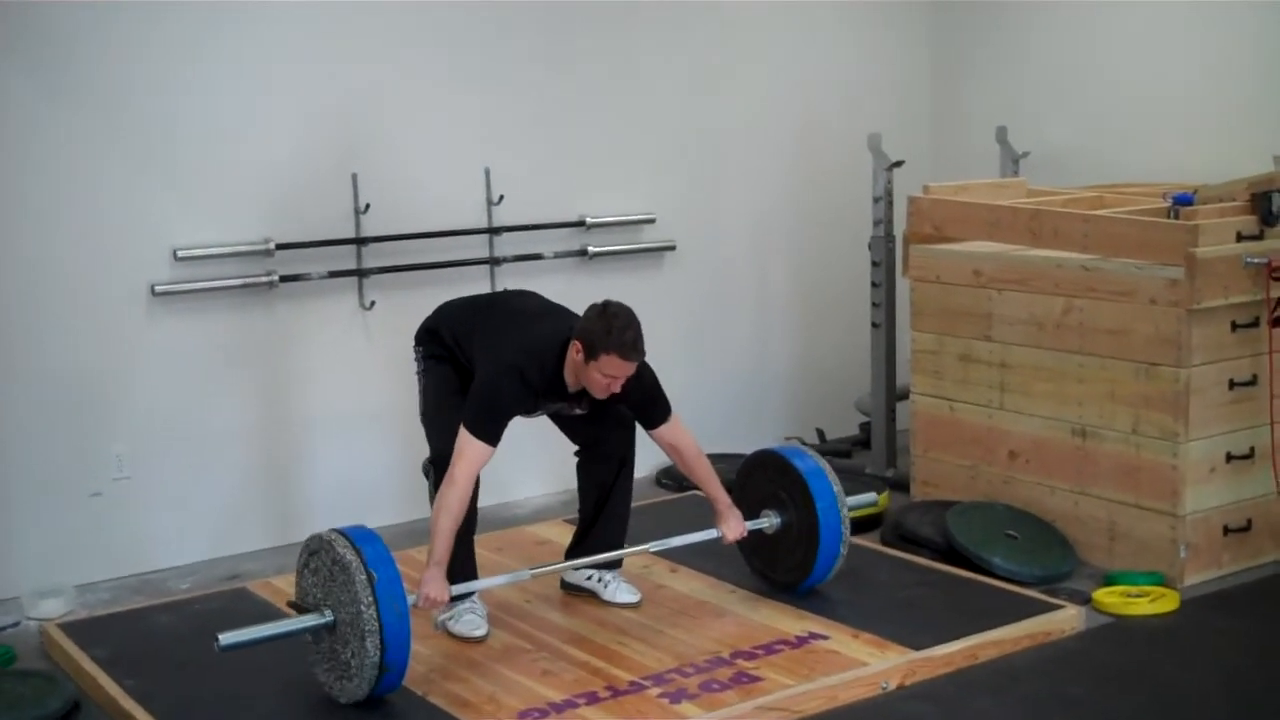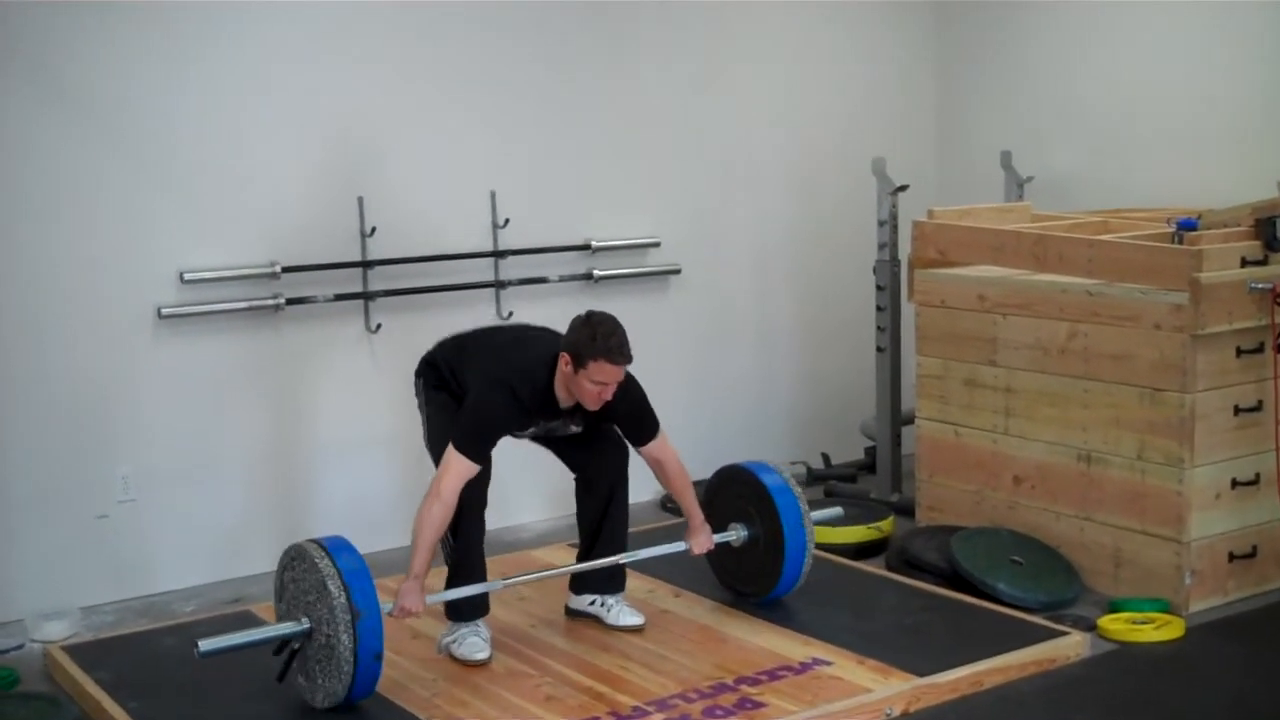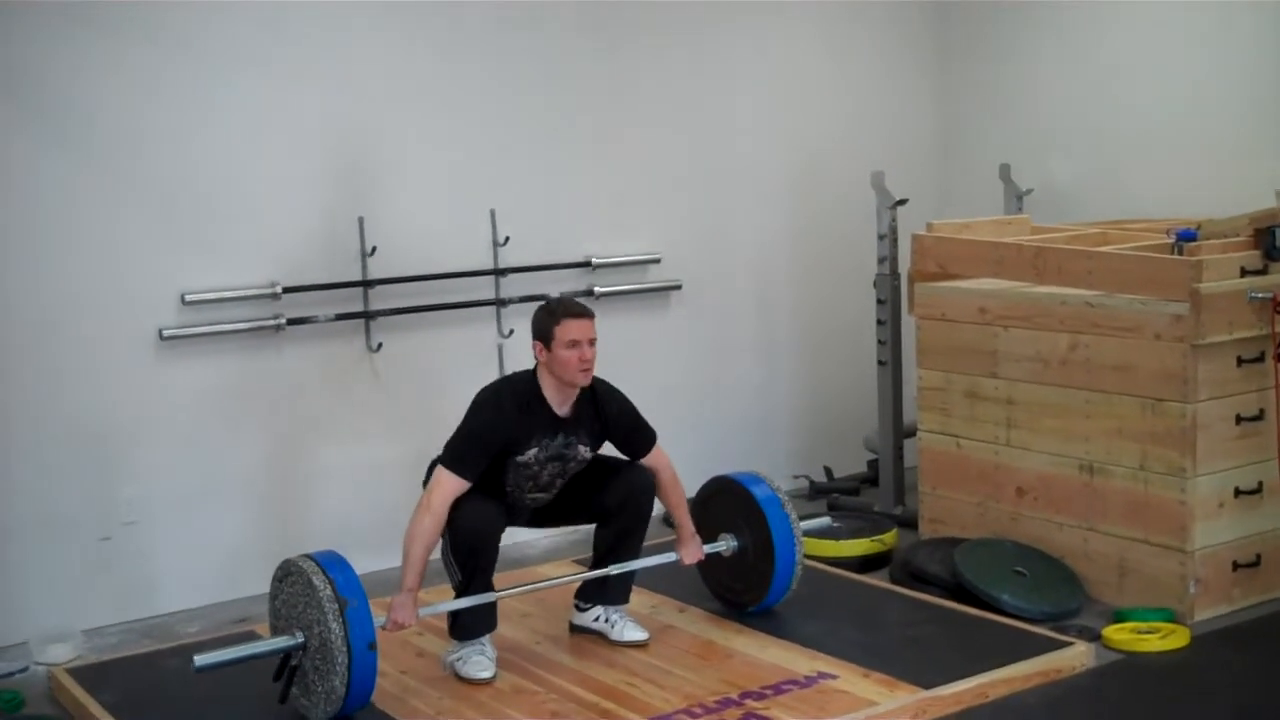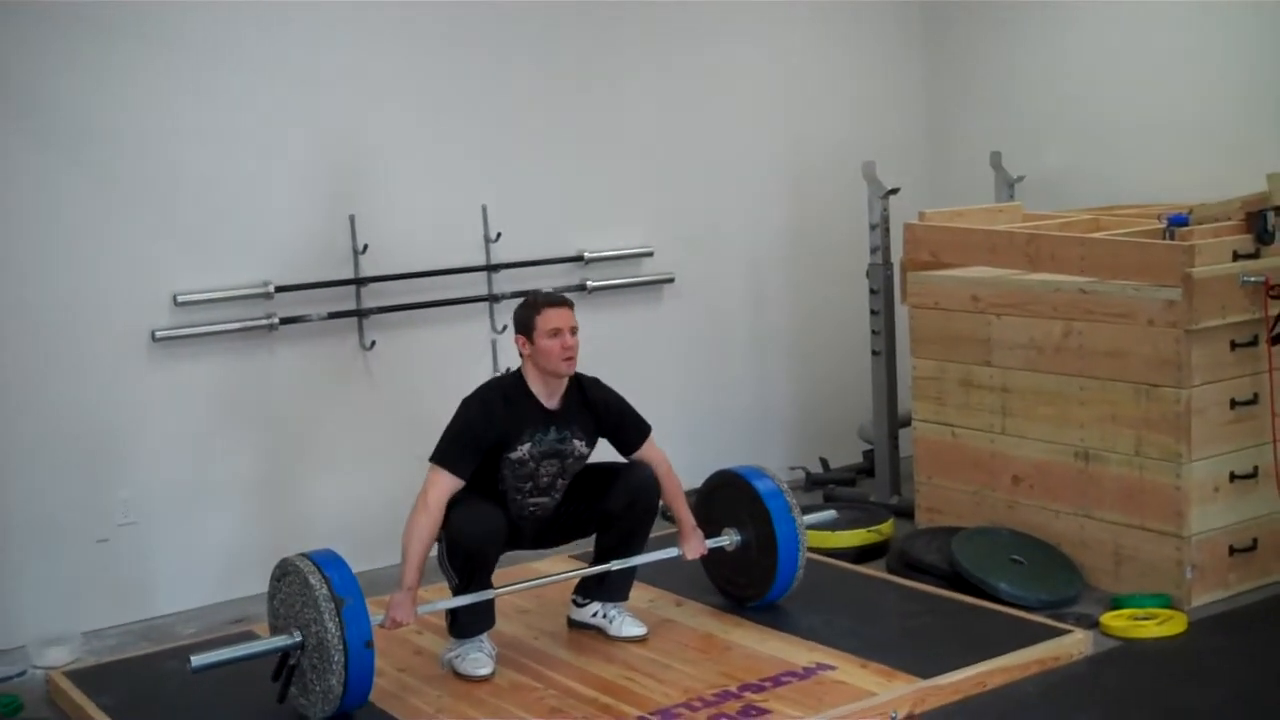
dt=0.5s
person 1, frame 1
left shoulder: (625, 367)
right shoulder: (515, 372)
left elbow: (676, 441)
right elbow: (461, 472)
left wrist: (724, 508)
right wrist: (435, 570)
right hip: (447, 350)
left knee: (614, 435)
right knee: (449, 456)
left ankle: (590, 565)
right ankle: (459, 596)
person 1, frame 2
left shoulder: (617, 386)
right shoulder: (506, 386)
left elbow: (661, 455)
right elbow: (447, 486)
left wrist: (696, 522)
right wrist: (414, 581)
right hip: (448, 387)
left knee: (607, 458)
right knee: (470, 485)
left ankle: (594, 590)
right ankle: (465, 619)
person 1, frame 3
left shoulder: (604, 401)
right shoulder: (499, 407)
left elbow: (660, 467)
right elbow: (437, 499)
left wrist: (687, 534)
right wrist: (408, 593)
left hip: (549, 493)
right hip: (482, 494)
left knee: (636, 485)
right knee: (475, 521)
left ankle: (597, 606)
right ankle: (470, 637)
person 1, frame 4
left shoulder: (594, 397)
right shoulder: (489, 407)
left elbow: (655, 461)
right elbow: (433, 498)
left wrist: (688, 528)
right wrist: (406, 591)
left hip: (552, 511)
right hip: (492, 516)
left knee: (640, 485)
right knee: (473, 528)
left ankle: (595, 602)
right ankle: (469, 634)
